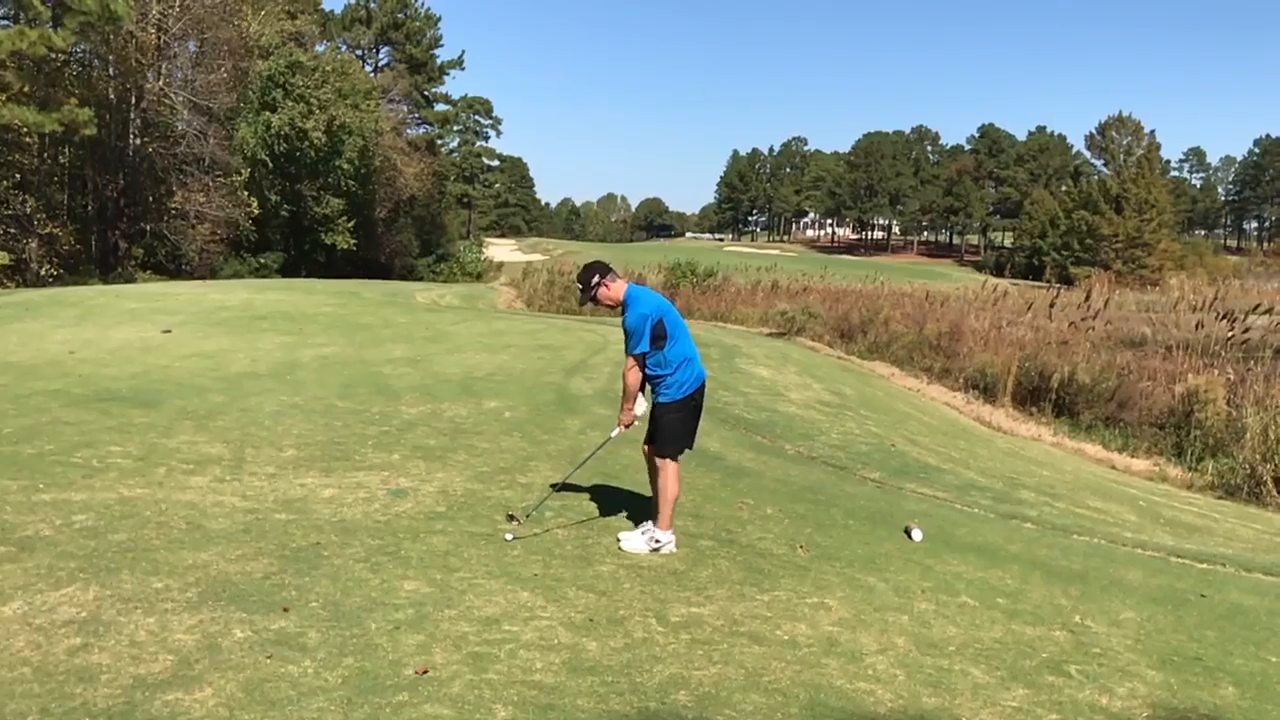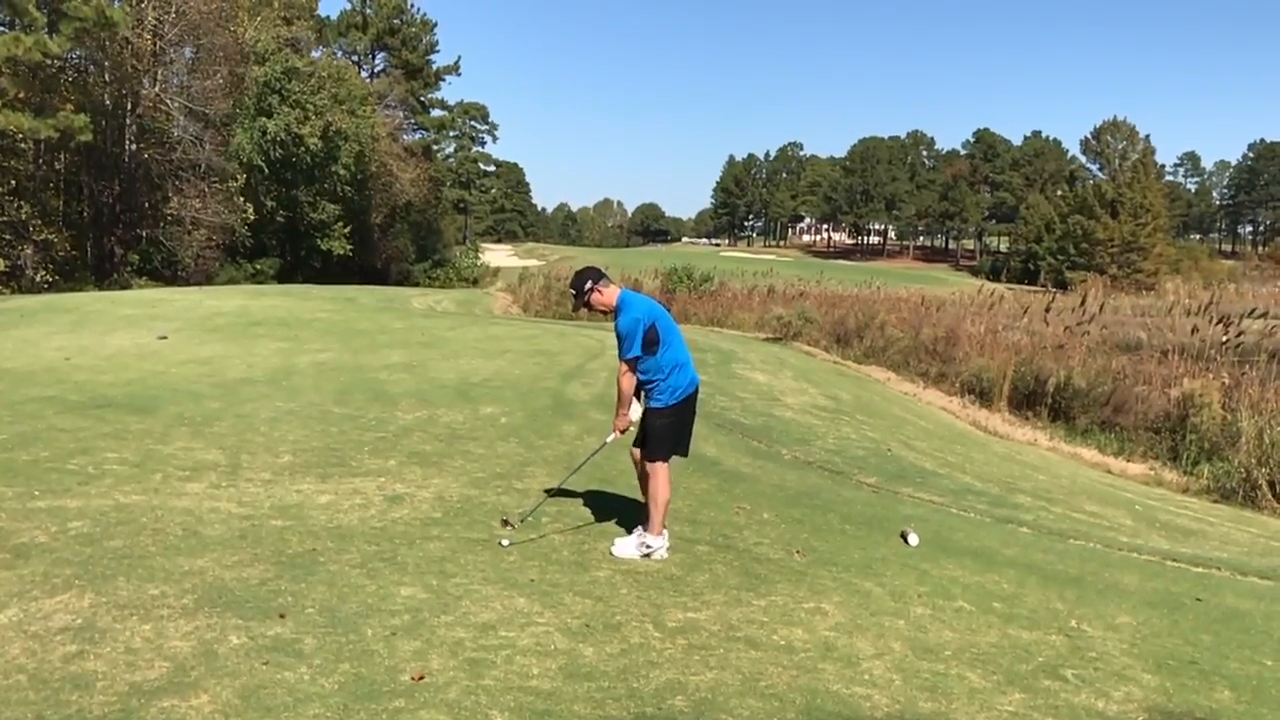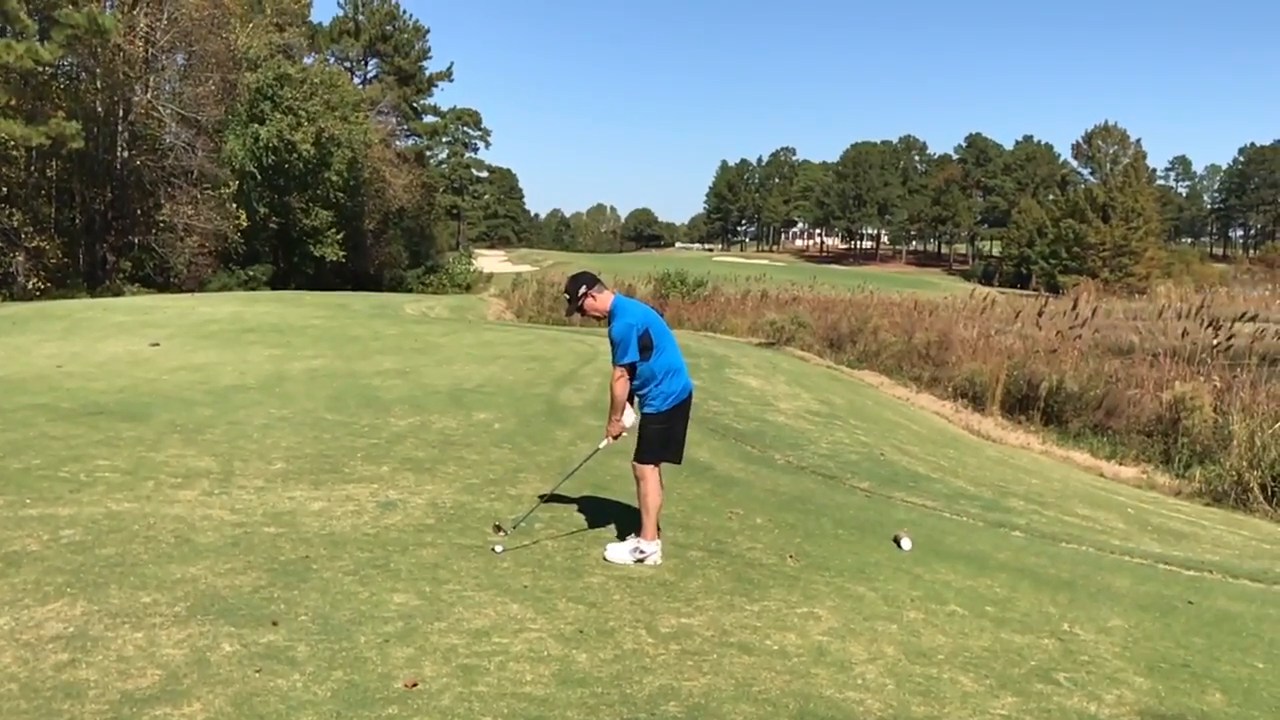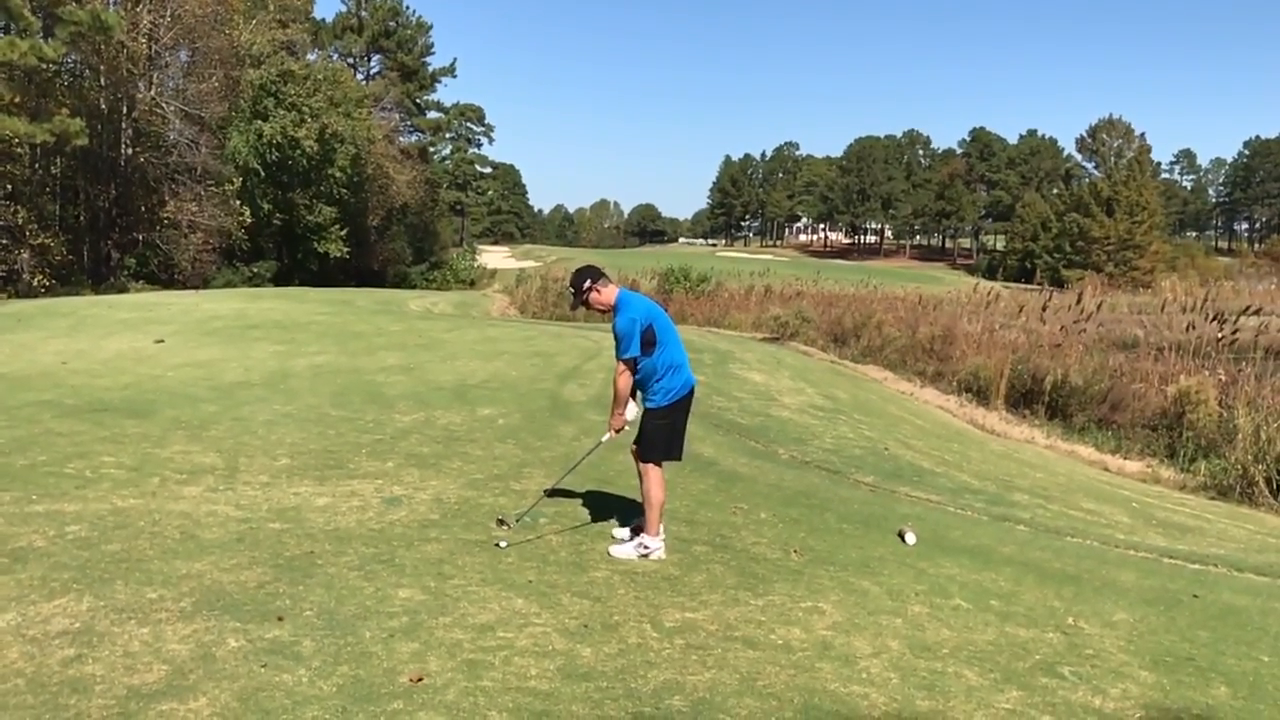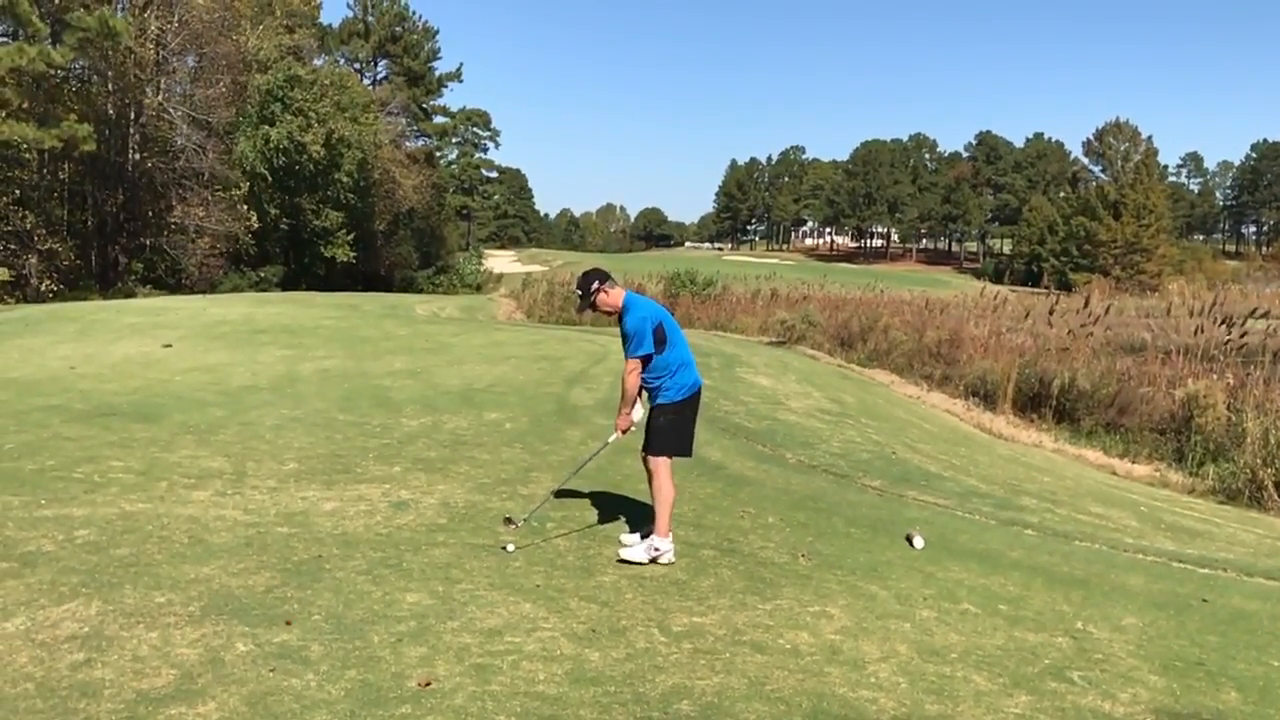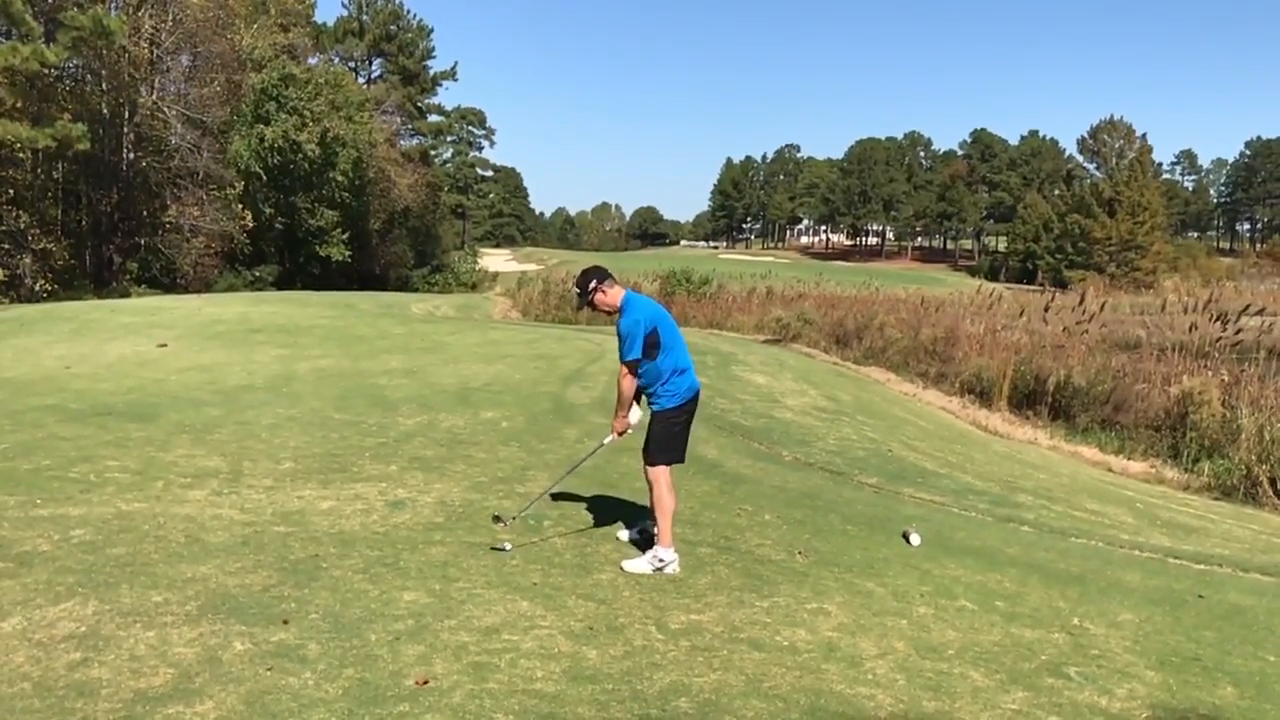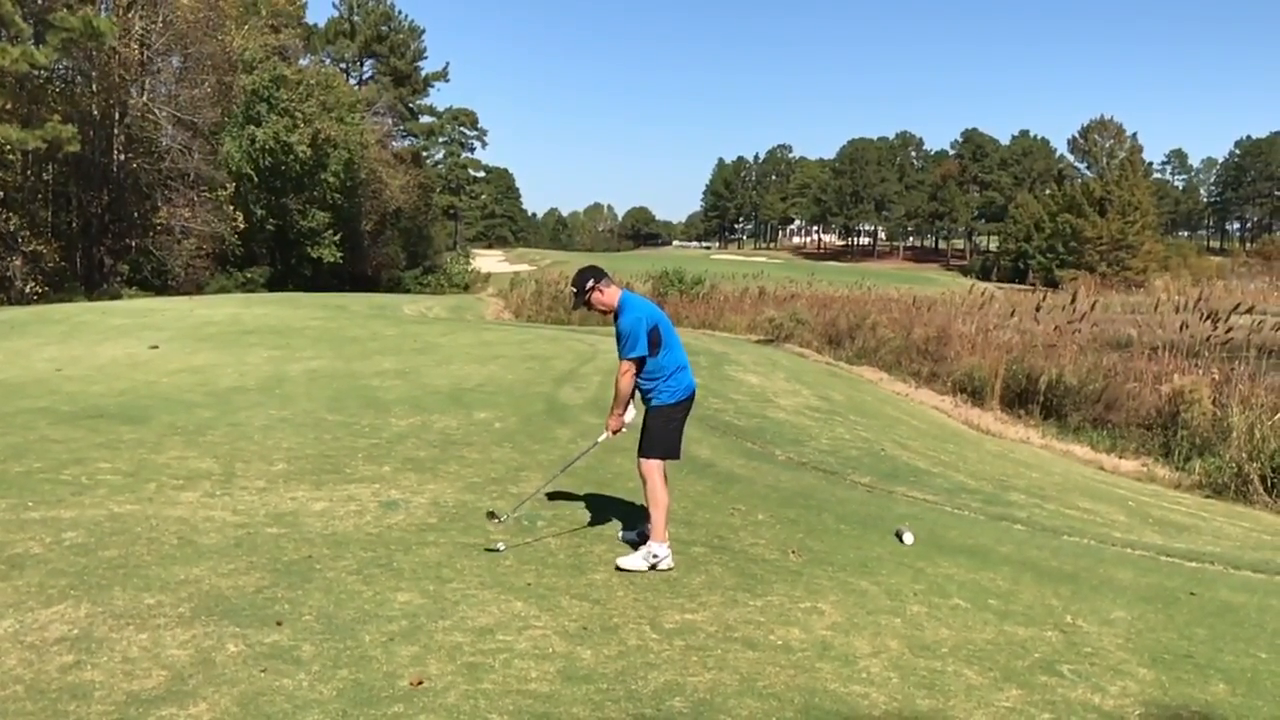
dt=0.5s
person 1, frame 1
left shoulder: (637, 309)
right shoulder: (638, 298)
left elbow: (633, 366)
right elbow: (643, 361)
left wrist: (626, 408)
right wrist: (636, 400)
left hip: (679, 387)
right hip: (674, 385)
left knee: (663, 459)
right knee: (653, 453)
left ankle: (663, 535)
right ankle: (658, 524)
person 1, frame 2
left shoulder: (630, 315)
right shoulder: (631, 305)
left elbow: (627, 372)
right elbow: (637, 367)
left wrist: (622, 414)
right wrist: (633, 404)
left hip: (671, 392)
right hip: (669, 390)
left knee: (655, 463)
right knee: (641, 455)
left ankle: (654, 540)
right ankle: (654, 528)
person 1, frame 3
left shoulder: (623, 321)
right shoulder: (626, 309)
left elbow: (621, 377)
right elbow: (632, 372)
left wrist: (614, 420)
right wrist: (627, 409)
left hip: (665, 397)
right hip: (666, 394)
left knee: (646, 467)
right knee: (646, 466)
left ankle: (648, 546)
right ankle: (648, 536)
person 1, frame 4
left shoulder: (627, 316)
right shoulder: (631, 303)
left elbow: (624, 372)
left wrist: (617, 413)
right wrist: (629, 403)
left hip: (666, 393)
right hip: (666, 389)
left knee: (649, 463)
right knee: (641, 453)
left ankle: (651, 541)
right ankle: (651, 524)
person 1, frame 5
left shoulder: (637, 315)
right shoulder: (630, 312)
left elbow: (633, 371)
right elbow: (639, 368)
left wrist: (624, 413)
right wrist: (634, 404)
left hip: (675, 392)
right hip: (665, 392)
left knee: (659, 461)
right knee: (650, 457)
left ankle: (661, 542)
right ankle: (658, 529)
person 1, frame 6
left shoulder: (631, 317)
right shoulder: (636, 305)
left elbow: (627, 375)
left wrist: (620, 416)
right wrist: (631, 407)
left hip: (671, 397)
right hip: (672, 393)
left knee: (657, 469)
right knee: (652, 460)
left ankle: (664, 553)
right ankle: (656, 525)
person 1, frame 7
left shoulder: (632, 316)
right shoulder: (629, 308)
left elbow: (627, 372)
right elbow: (633, 369)
left wrist: (616, 414)
right wrist: (622, 408)
left hip: (669, 394)
right hip: (664, 393)
left knee: (650, 465)
right knee: (652, 461)
left ankle: (658, 548)
right ankle: (655, 529)
